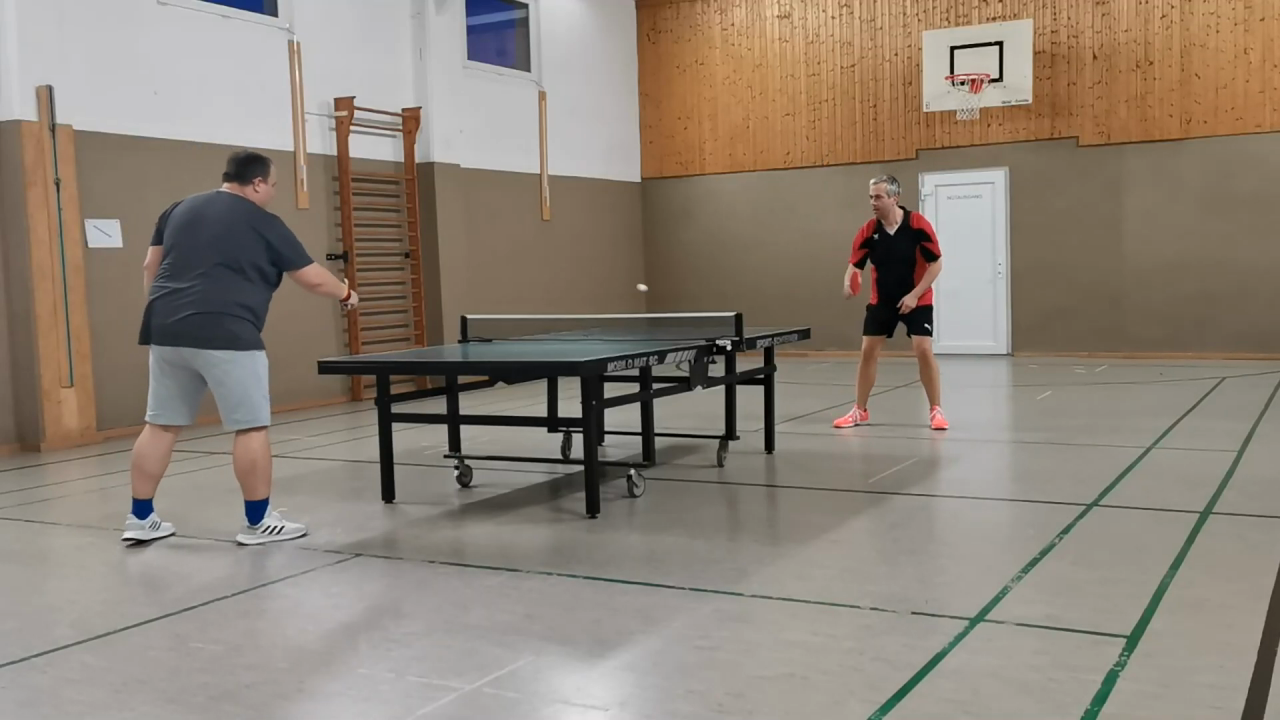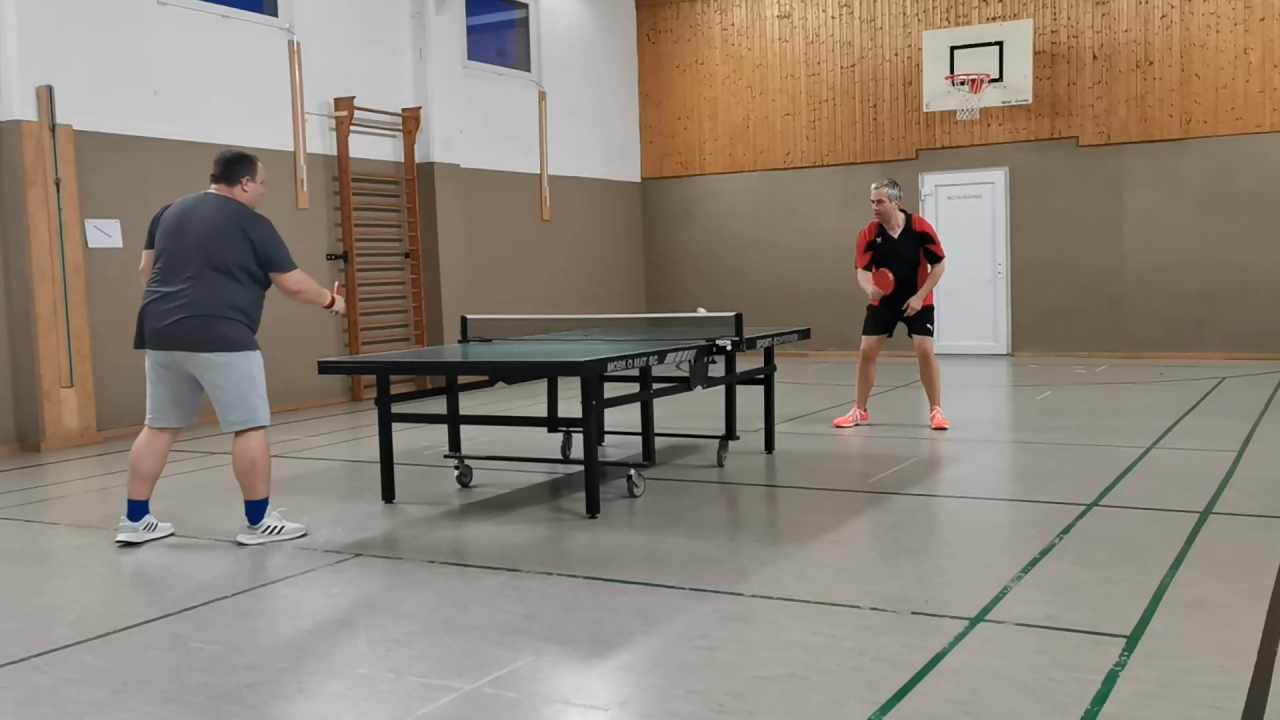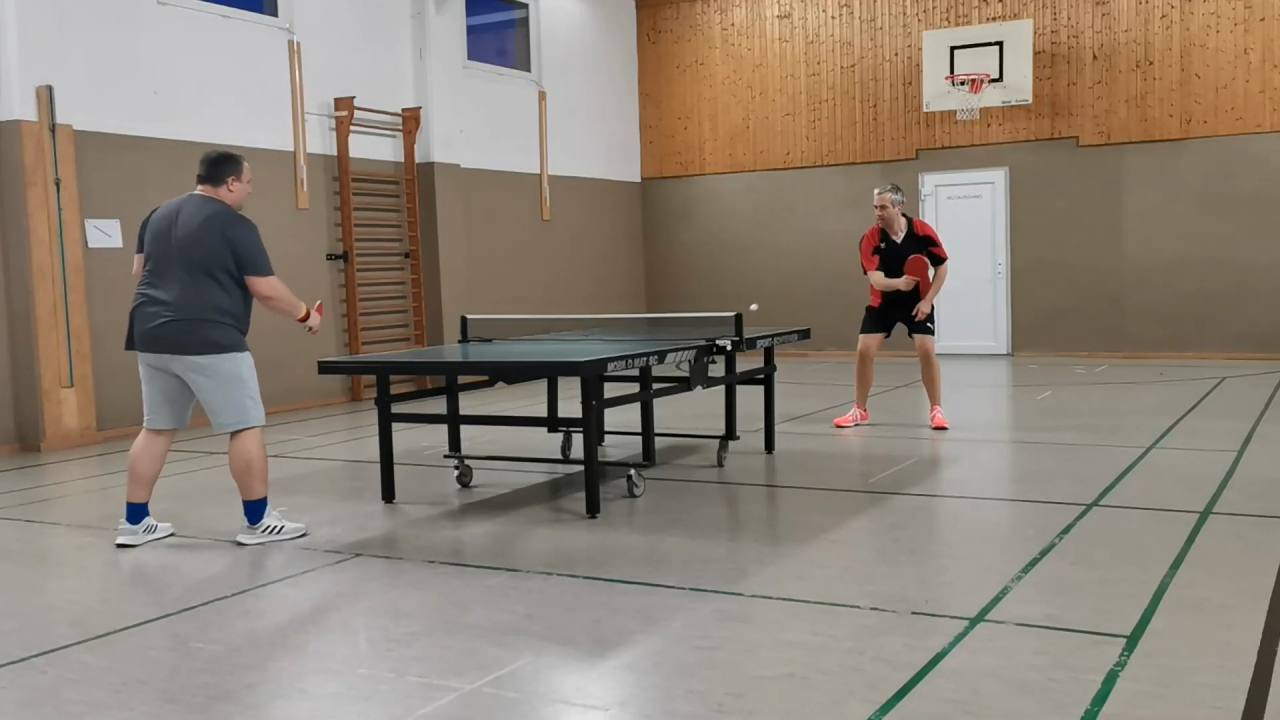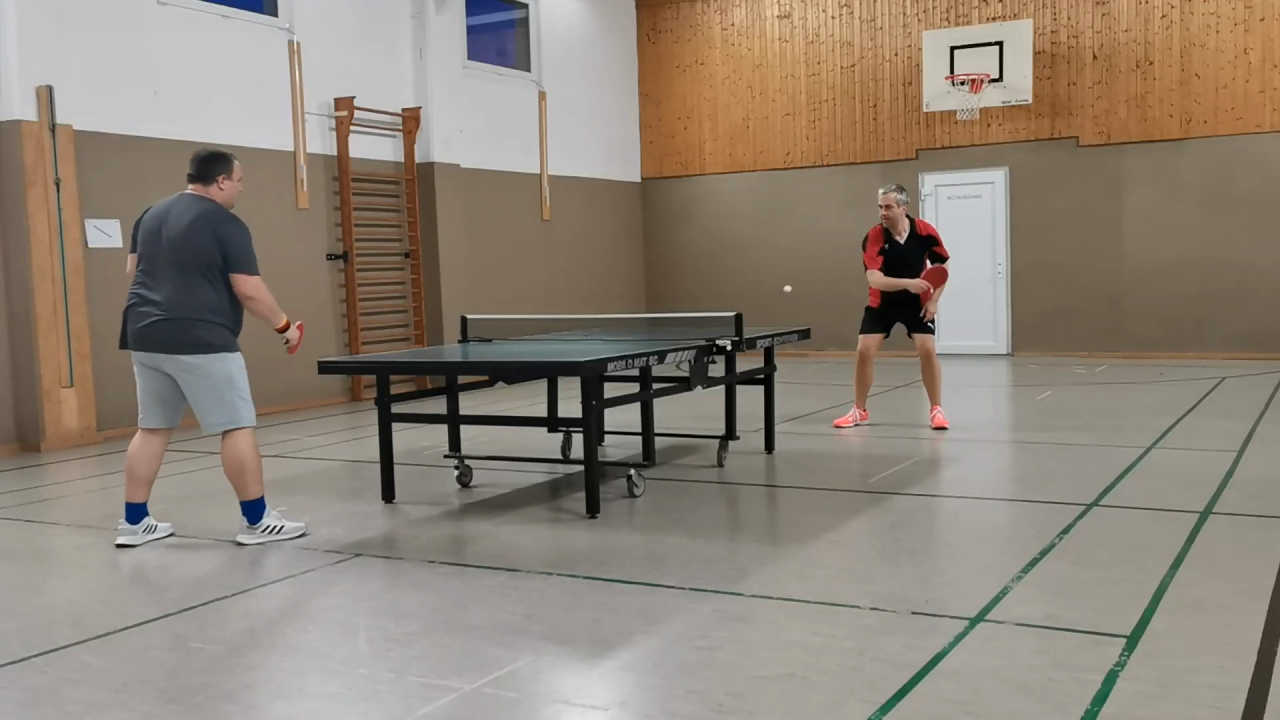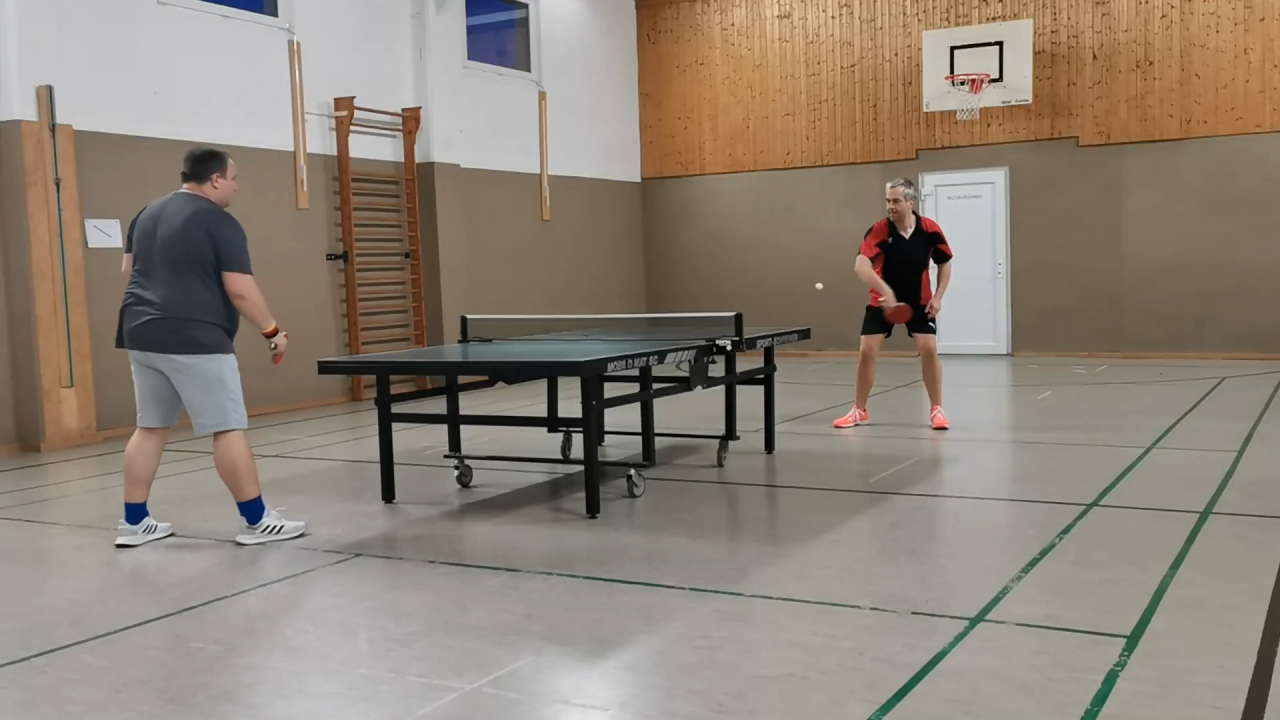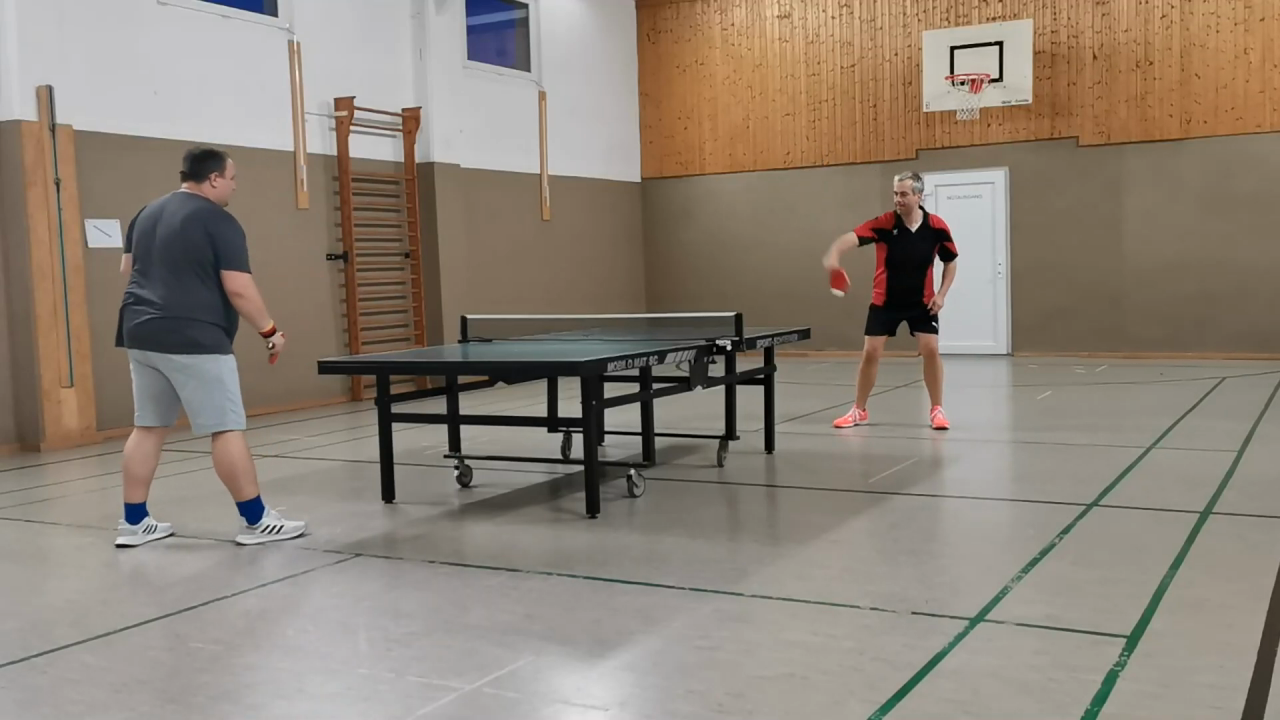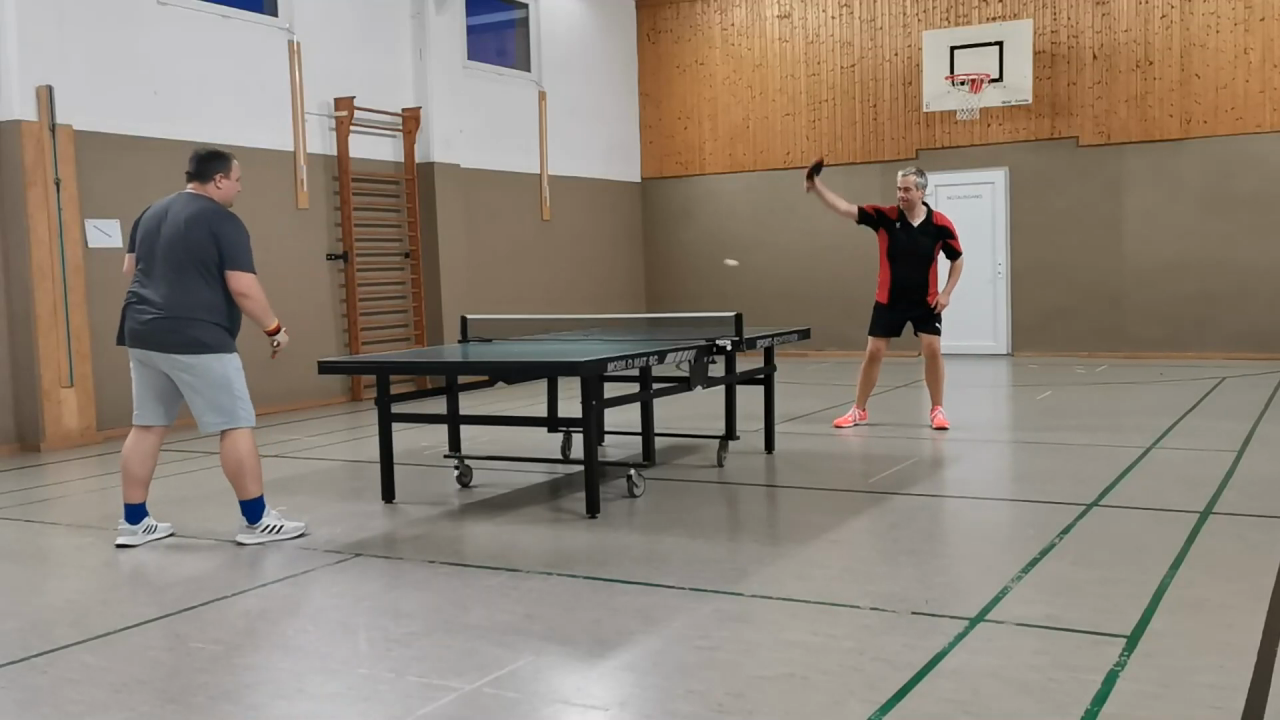
dt=0.1s
person 1, frame 1
left shoulder: (178, 210)
right shoulder: (265, 224)
left elbow: (151, 267)
right elbow: (312, 277)
right wrist: (345, 293)
left hip: (167, 334)
right hip: (226, 336)
left knee: (161, 425)
right knee: (252, 427)
left ankle: (140, 518)
right ankle: (258, 522)
person 1, frame 2
left shoulder: (169, 213)
right shoulder: (252, 225)
left elbow: (145, 269)
right elbow: (293, 284)
right wrist: (331, 299)
left hip: (162, 337)
right hip: (220, 338)
left knee: (159, 427)
right knee: (250, 427)
left ankle: (135, 520)
right ankle: (258, 521)
person 1, frame 3
left shoulder: (159, 215)
right shoulder: (235, 226)
left elbow: (140, 271)
right elbow: (266, 291)
right wrist: (304, 315)
left hip: (153, 338)
right hip: (210, 341)
left knee: (157, 429)
right knee: (246, 426)
left ankle: (134, 522)
right ankle: (259, 521)
person 1, frame 4
left shoulder: (151, 215)
right shoulder: (225, 224)
left elbow: (133, 270)
right elbow: (249, 291)
right wrist: (284, 325)
left hip: (146, 337)
right hip: (201, 341)
left knee: (152, 428)
right knee: (237, 427)
left ankle: (134, 522)
right ankle: (257, 521)
person 1, frame 5
left shoulder: (146, 214)
right shoulder: (220, 223)
left elbow: (129, 269)
right elbow: (240, 290)
right wrist: (272, 330)
left hip: (142, 335)
right hip: (195, 340)
left knee: (150, 429)
right knee: (228, 428)
left ankle: (134, 522)
right ankle: (256, 521)
person 1, frame 6
left shoulder: (146, 214)
right shoulder: (219, 222)
left elbow: (128, 269)
right elbow: (239, 289)
right wrist: (270, 330)
left hip: (142, 335)
right hip: (195, 341)
left knee: (148, 428)
right knee: (227, 429)
left ankle: (133, 522)
right ankle: (256, 521)
person 1, frame 7
left shoulder: (151, 214)
right shoulder: (223, 222)
left elbow: (130, 270)
right elbow: (244, 289)
right wrist: (274, 328)
left hip: (144, 336)
right hip: (199, 340)
left knee: (146, 427)
right knee: (236, 426)
left ankle: (134, 522)
right ankle: (257, 521)
person 2, frame 1
left shoulder: (918, 225)
right shoulder: (866, 232)
left elbow: (935, 264)
right elbow: (854, 266)
left wrist: (914, 294)
right wrist: (849, 283)
left hip: (917, 300)
right hip: (881, 302)
left knee: (924, 351)
right knee: (867, 352)
left ankle: (936, 411)
right ankle: (860, 410)
person 2, frame 2
left shoulder: (921, 228)
right shoulder: (868, 234)
left elbow: (939, 265)
right elbow: (863, 273)
left wrist: (919, 297)
right wrist: (870, 288)
left hip: (918, 301)
right hip: (882, 303)
left knee: (925, 351)
right knee: (867, 353)
left ankle: (935, 411)
right ankle: (860, 410)
person 2, frame 3
left shoulder: (923, 232)
right shoulder: (870, 238)
left elbow: (941, 267)
right elbow: (874, 278)
left wrist: (928, 300)
right wrist: (898, 283)
left hip: (917, 304)
right hip: (882, 304)
left knee: (927, 351)
right knee: (864, 351)
left ankle: (936, 410)
right ankle: (860, 410)
person 2, frame 4
left shoulder: (926, 232)
right shoulder: (874, 237)
left elbow: (942, 265)
right elbow: (873, 278)
left wrist: (934, 299)
right wrist: (907, 284)
left hip: (917, 305)
right hip: (881, 305)
left knee: (927, 351)
right knee: (864, 352)
left ankle: (936, 410)
right ankle: (860, 411)
person 2, frame 5
left shoulder: (931, 230)
right shoulder: (879, 232)
left elbow: (945, 263)
right elbow: (861, 265)
left wrist: (938, 296)
right wrist: (884, 289)
left hip: (919, 302)
right hip: (882, 302)
left knee: (929, 351)
right knee: (866, 353)
left ankle: (936, 410)
right ankle: (859, 411)
person 2, frame 6
left shoulder: (937, 227)
right shoulder: (883, 224)
left elbow: (950, 262)
right elbow: (852, 236)
left wrist: (942, 294)
right wrist: (833, 253)
left hip: (922, 301)
right hip: (885, 301)
left knee: (931, 350)
right knee: (870, 353)
left ankle: (936, 410)
right ankle: (859, 411)
person 2, frame 7
left shoulder: (941, 224)
right shoulder: (886, 217)
left elbow: (957, 259)
right elbow: (846, 208)
left wrist: (946, 292)
right wrist: (819, 190)
left hip: (926, 301)
right hip: (889, 301)
left knee: (932, 351)
right knee: (873, 354)
left ankle: (937, 410)
right ankle: (858, 411)
